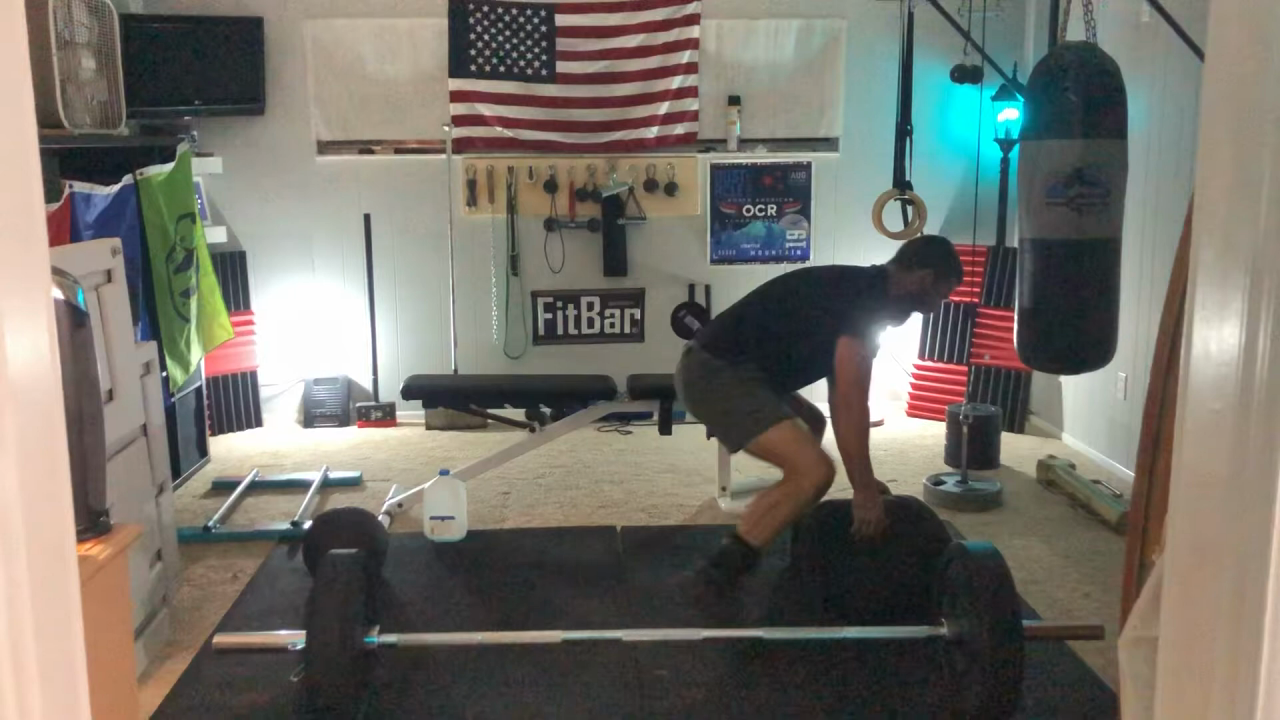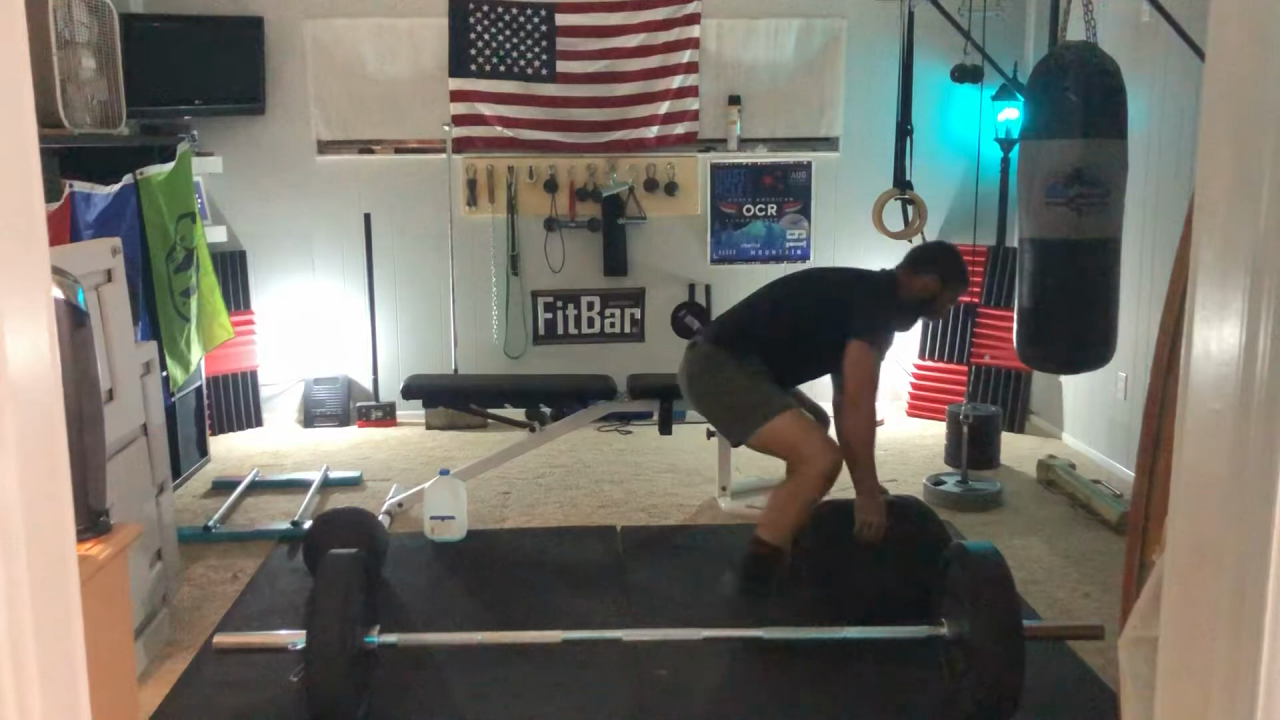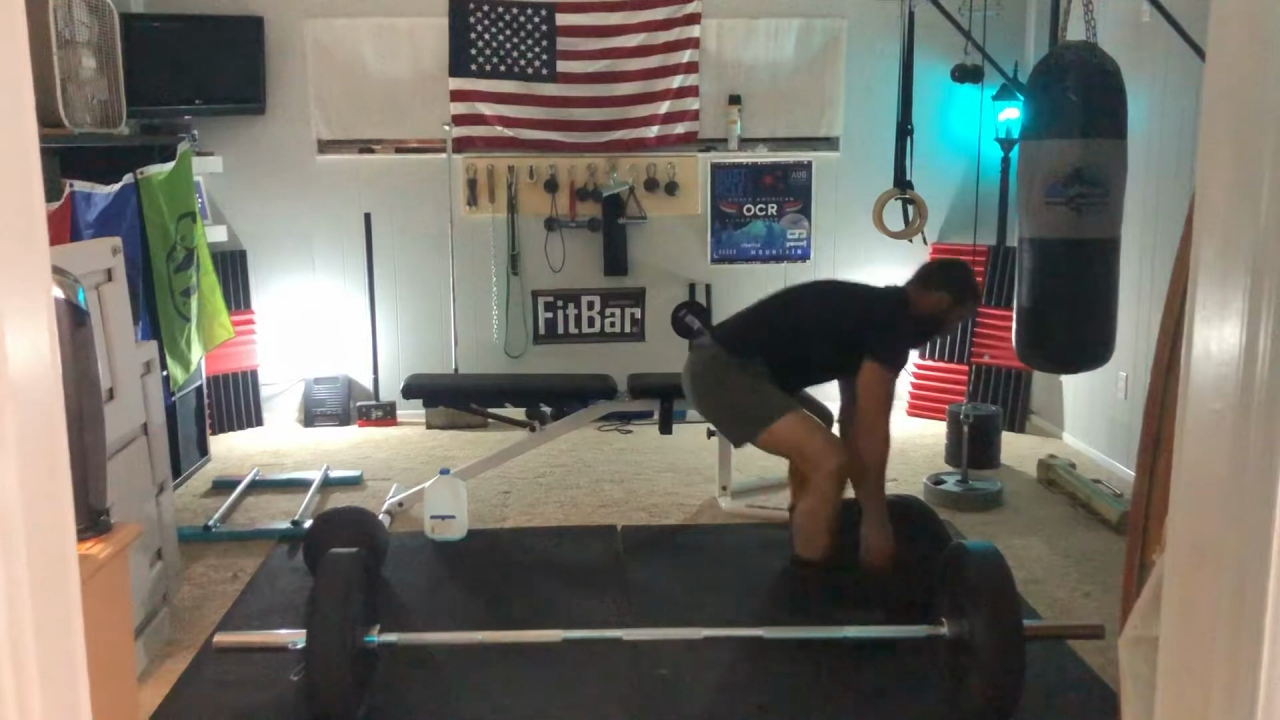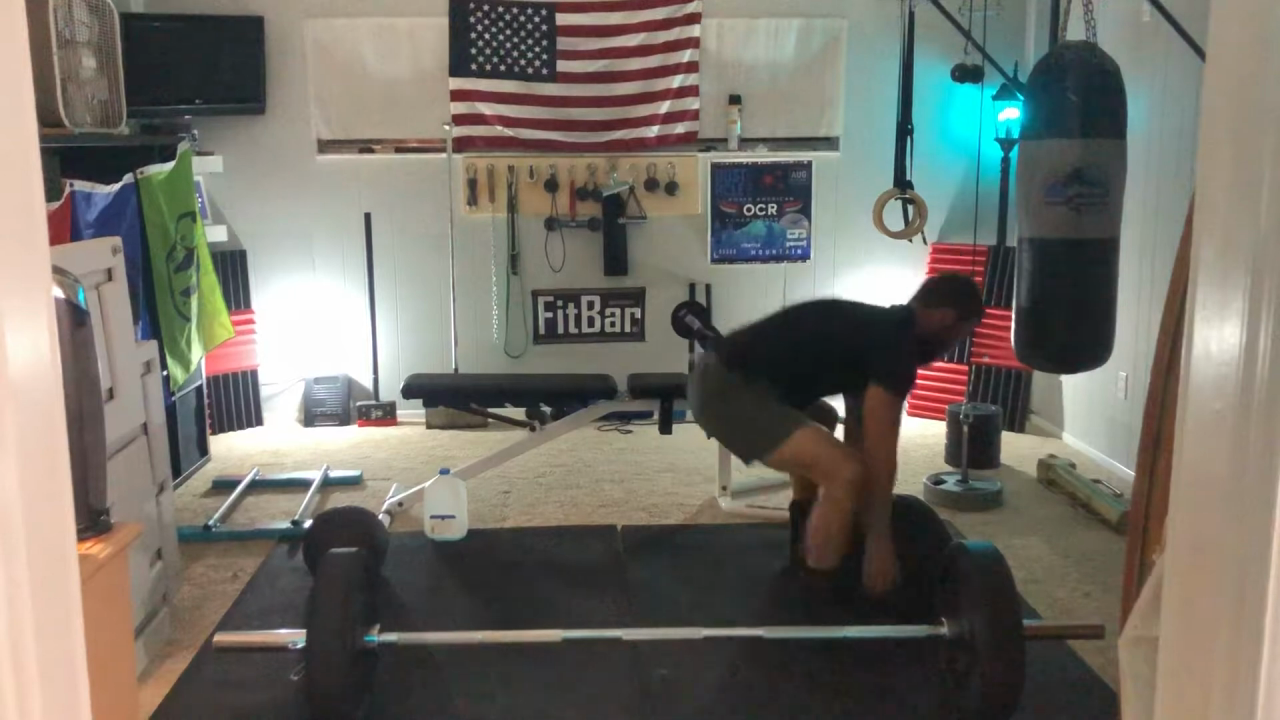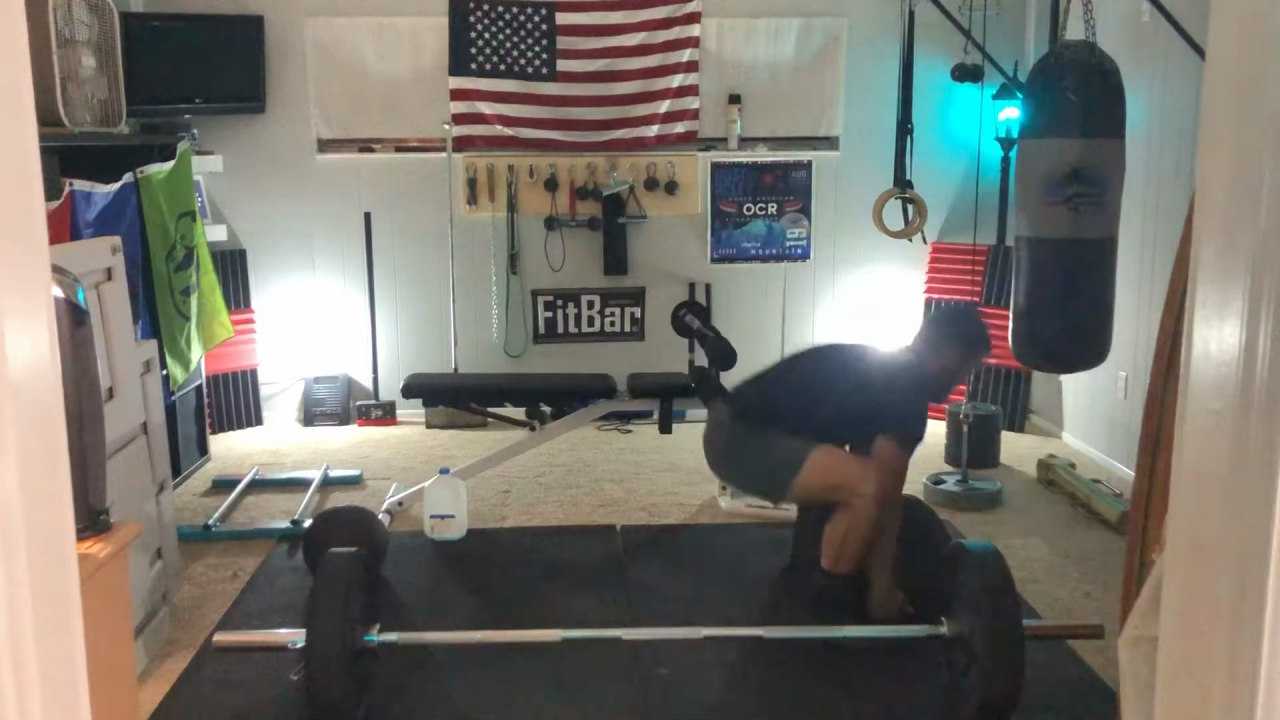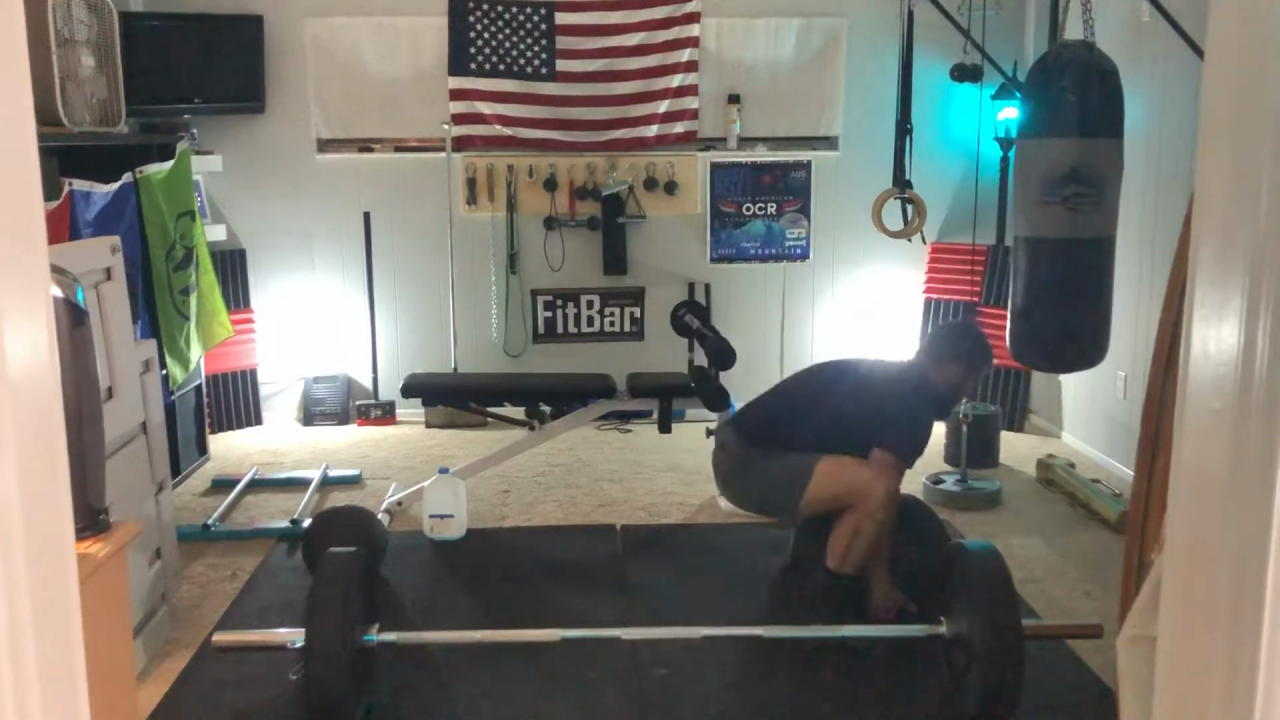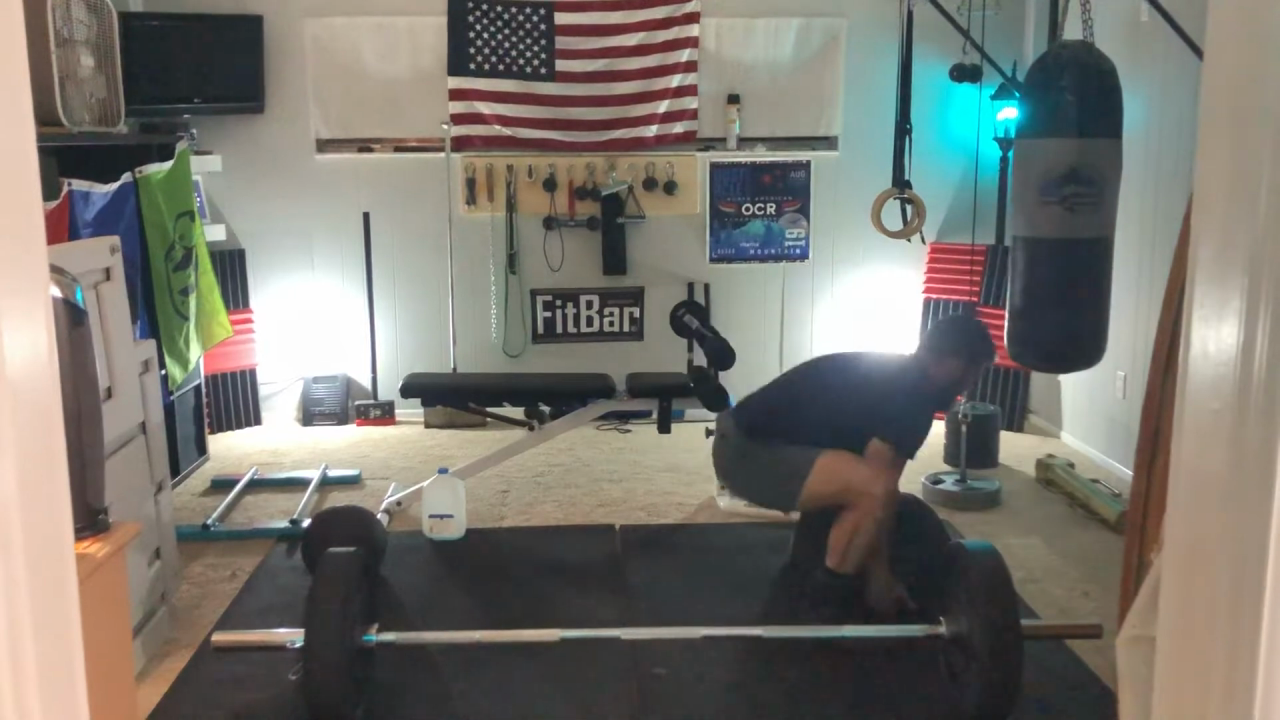
dt=0.1s
person 1, frame 1
left shoulder: (857, 290)
right shoulder: (867, 299)
left elbow: (841, 398)
right elbow: (850, 402)
left wrist: (862, 479)
right wrist: (864, 488)
left hip: (721, 365)
right hip: (715, 374)
left knee: (810, 424)
right knee: (814, 471)
right ankle: (721, 570)
person 1, frame 2
left shoulder: (866, 293)
right shoulder: (880, 305)
left elbow: (847, 399)
right elbow: (857, 405)
left wrist: (865, 484)
right wrist: (867, 494)
left hip: (724, 360)
right hip: (720, 368)
left knee: (811, 430)
right knee: (820, 459)
right ankle: (757, 574)
person 1, frame 3
left shoulder: (874, 308)
right shoulder: (891, 324)
left elbow: (853, 421)
right elbow: (872, 428)
left wrist: (866, 499)
right wrist: (876, 516)
left hip: (722, 361)
right hip: (723, 371)
left knee: (813, 433)
right knee: (828, 462)
left ankle: (805, 534)
person 1, frame 4
left shoulder: (878, 330)
right shoulder: (896, 346)
left elbow: (858, 436)
right elbow: (879, 452)
left wrist: (862, 516)
right wrist: (879, 542)
left hip: (727, 379)
right hip: (728, 391)
left knee: (819, 428)
right knee: (843, 471)
left ankle: (806, 542)
person 1, frame 5
left shoulder: (884, 367)
right shoulder: (906, 395)
left elbow: (860, 466)
right elbow: (883, 492)
right wrist: (883, 581)
left hip: (736, 425)
right hip: (741, 443)
right knee: (867, 489)
right ankle: (827, 604)
person 1, frame 6
left shoulder: (884, 378)
right shoulder: (910, 409)
left elbow: (867, 474)
right elbow: (883, 494)
right wrist: (881, 585)
left hip: (741, 442)
right hip: (747, 461)
right knee: (876, 490)
person 1, frame 7
left shoulder: (892, 372)
right shoulder: (910, 402)
left elbow: (860, 472)
right elbow: (877, 487)
right wrist: (880, 579)
left hip: (743, 436)
right hip: (748, 452)
right knee: (874, 489)
left ankle: (818, 566)
right ankle: (828, 606)
